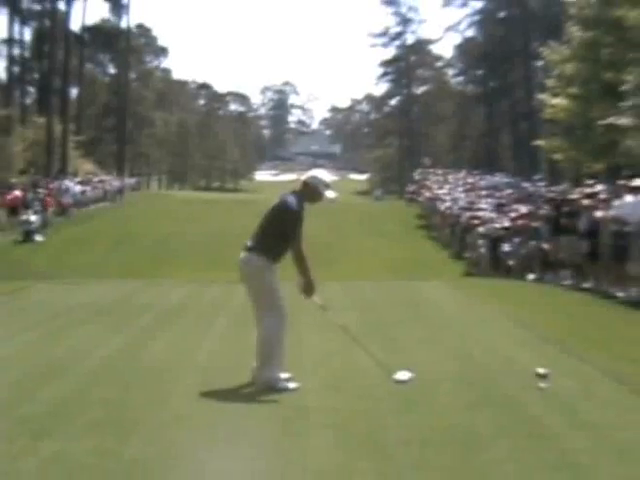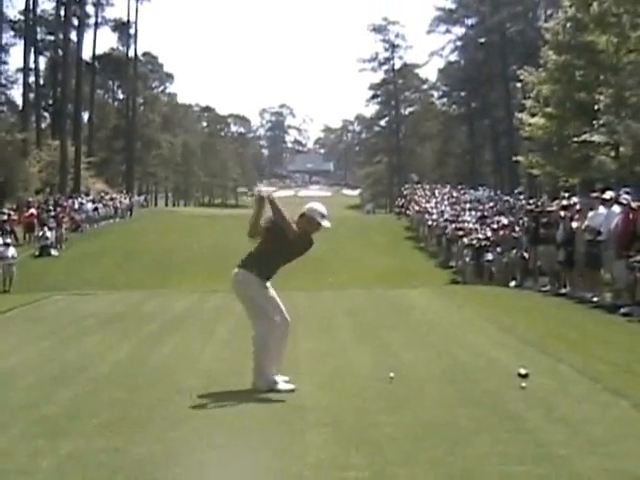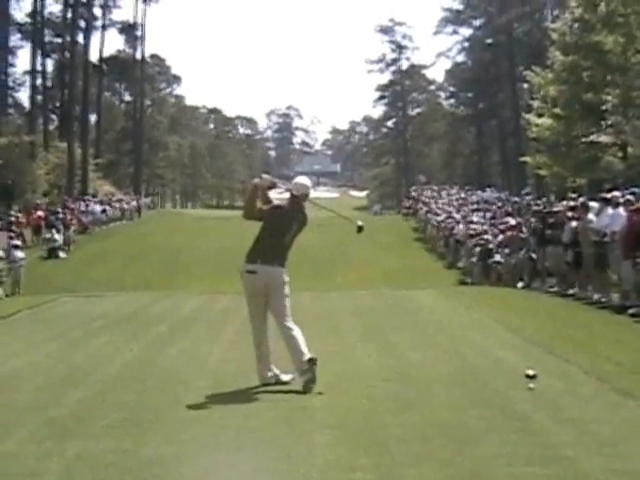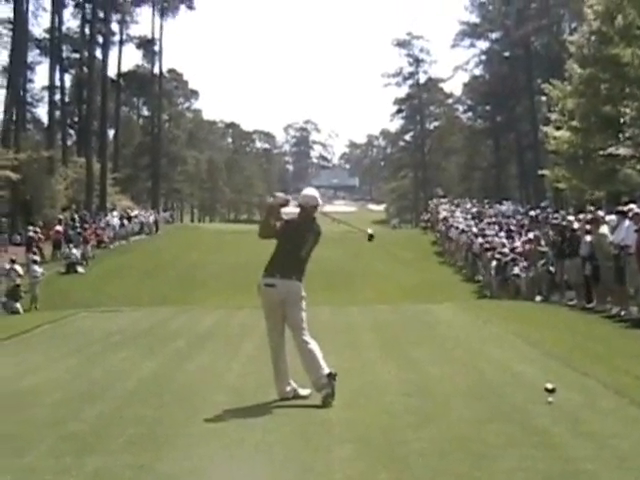
dt=1s
person 1, frame 1
left shoulder: (291, 203)
right shoulder: (292, 208)
left elbow: (295, 247)
right elbow: (296, 249)
left wrist: (305, 278)
right wrist: (308, 280)
left hip: (257, 261)
right hip: (258, 263)
left knee: (268, 316)
right knee: (274, 316)
left ankle: (264, 370)
right ankle: (268, 376)
person 1, frame 2
left shoulder: (306, 241)
right shoulder: (278, 224)
left elbow: (292, 233)
right elbow: (253, 233)
left wrist: (272, 202)
right wrist: (259, 206)
left hip: (260, 281)
right hip: (246, 277)
left knee: (280, 324)
right knee: (268, 323)
left ankle: (265, 373)
right ankle: (264, 380)
person 1, frame 3
left shoulder: (279, 210)
right shoulder: (302, 217)
left elbow: (248, 213)
left wrist: (256, 187)
right wrist: (263, 191)
left hip: (254, 270)
right hip: (276, 272)
left knee: (258, 325)
right knee: (285, 321)
left ankle: (267, 373)
right ankle: (305, 363)
person 1, frame 4
left shoulder: (292, 224)
right shoulder: (316, 230)
left elbow: (264, 233)
left wrist: (272, 206)
right wrist: (276, 210)
left hip: (272, 284)
right hip: (294, 286)
left knee: (276, 339)
right knee: (302, 336)
left ankle: (285, 388)
right ankle: (324, 379)
